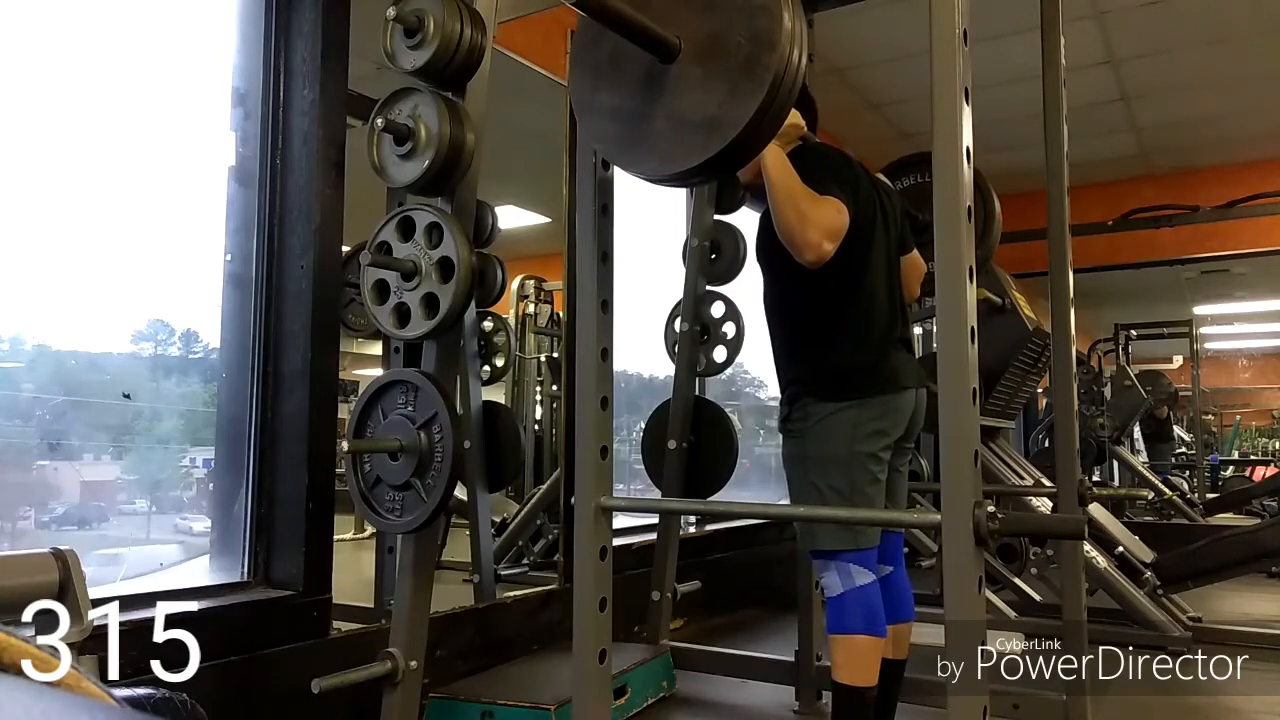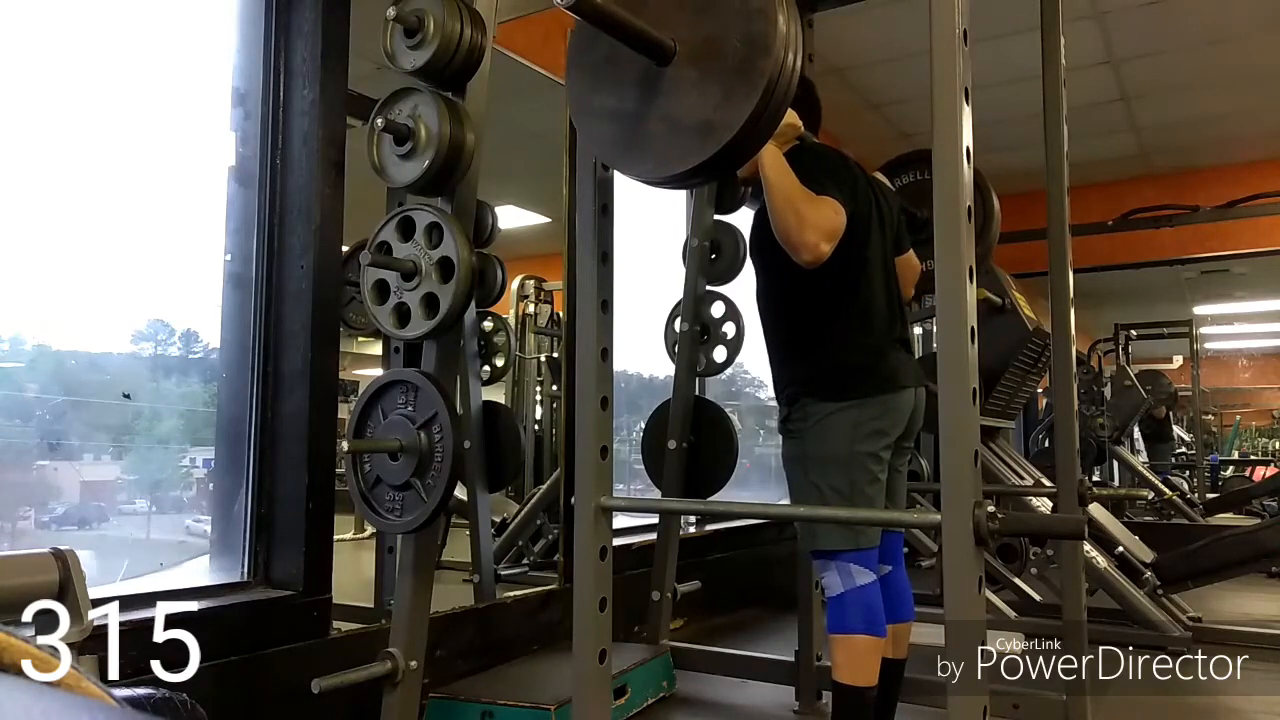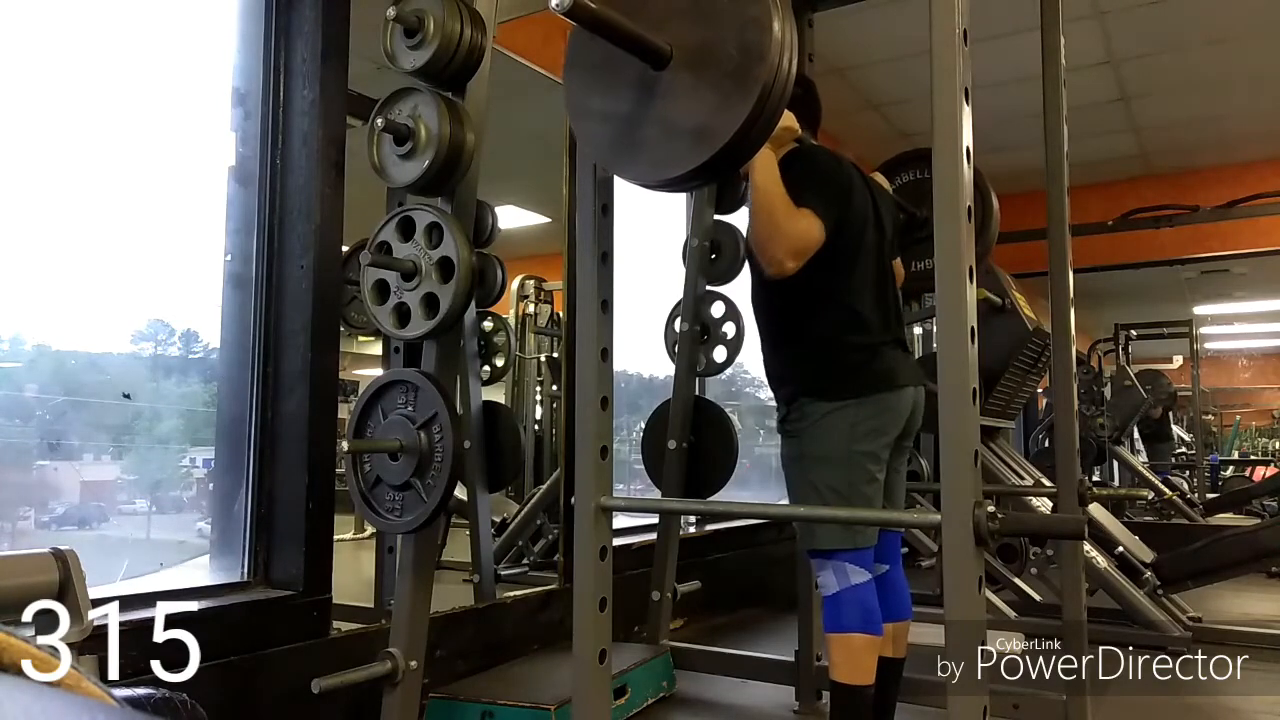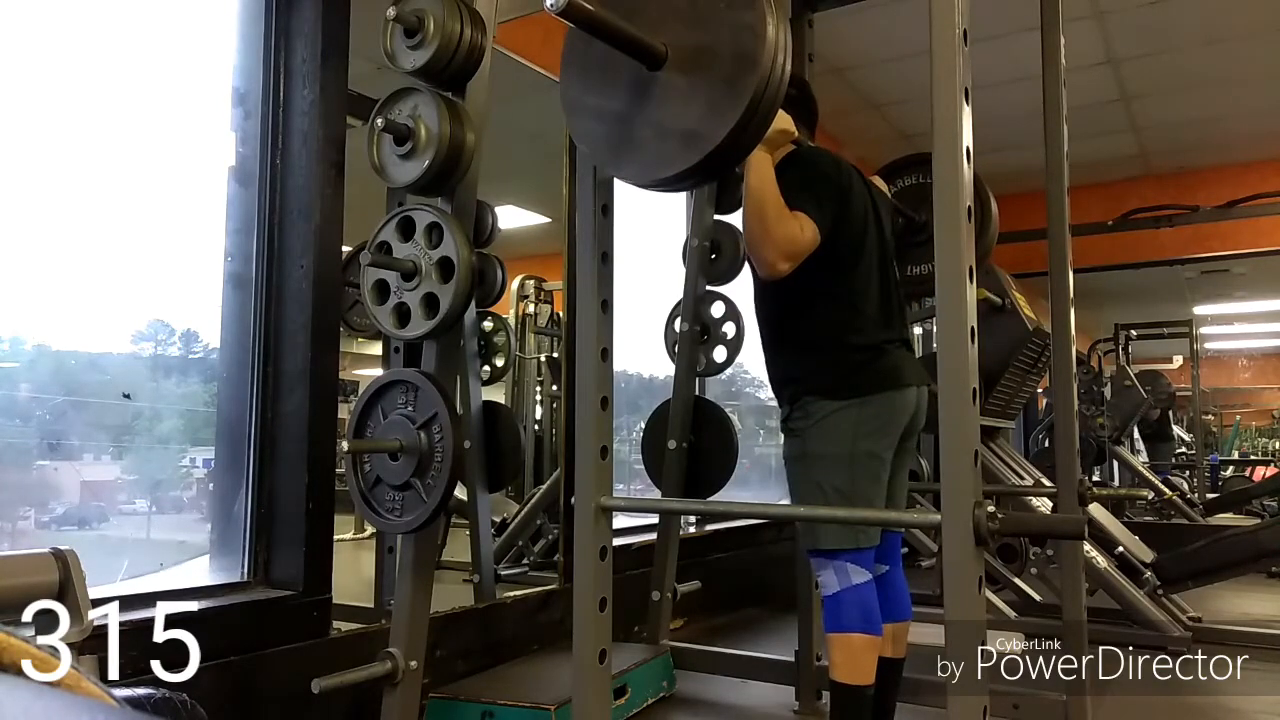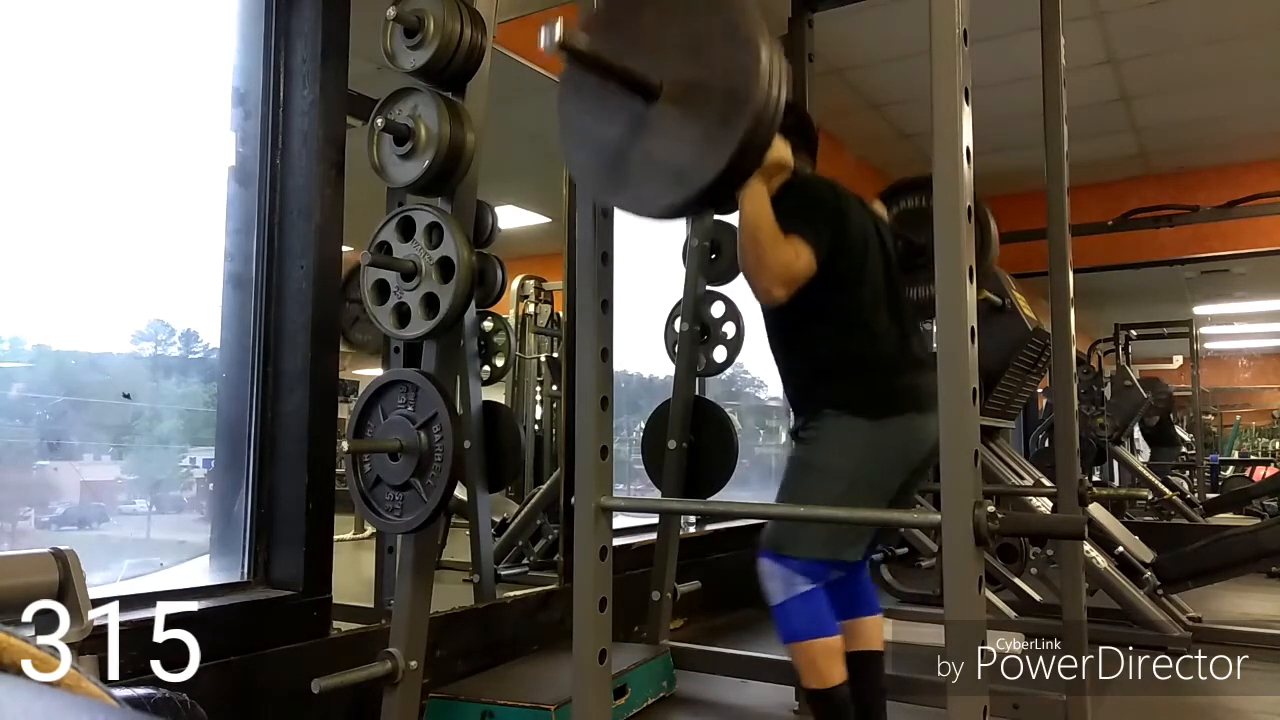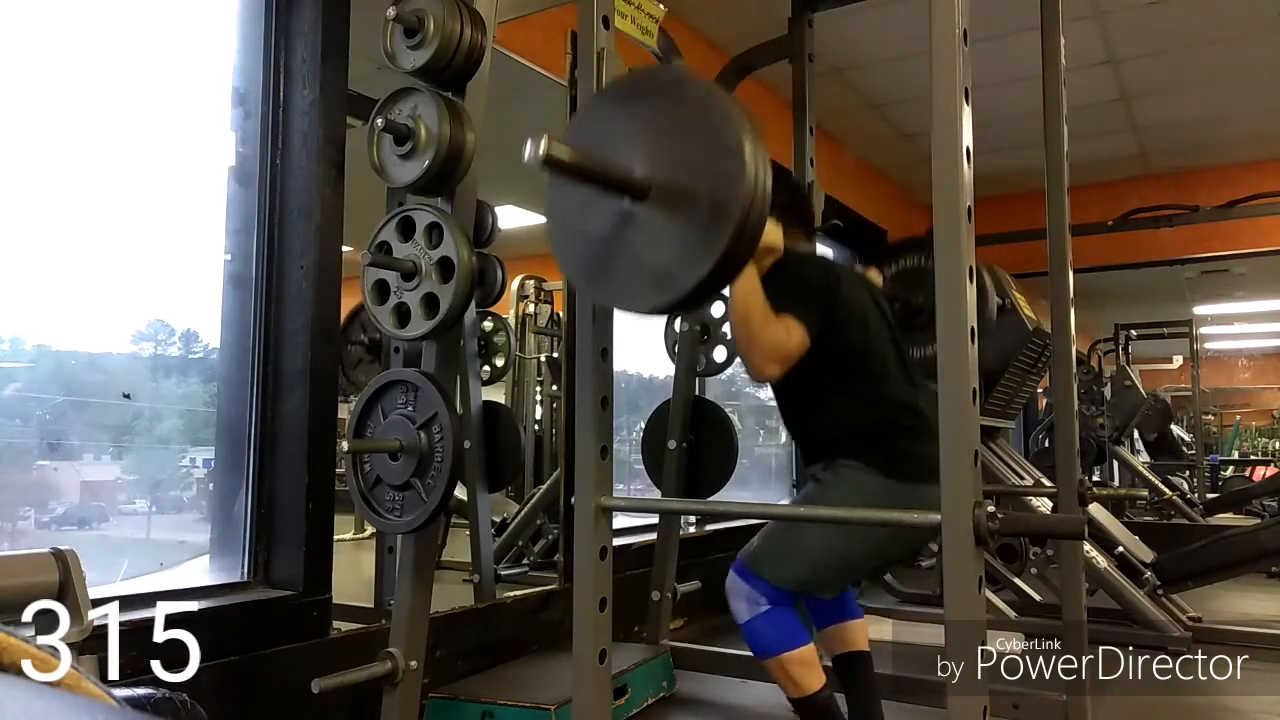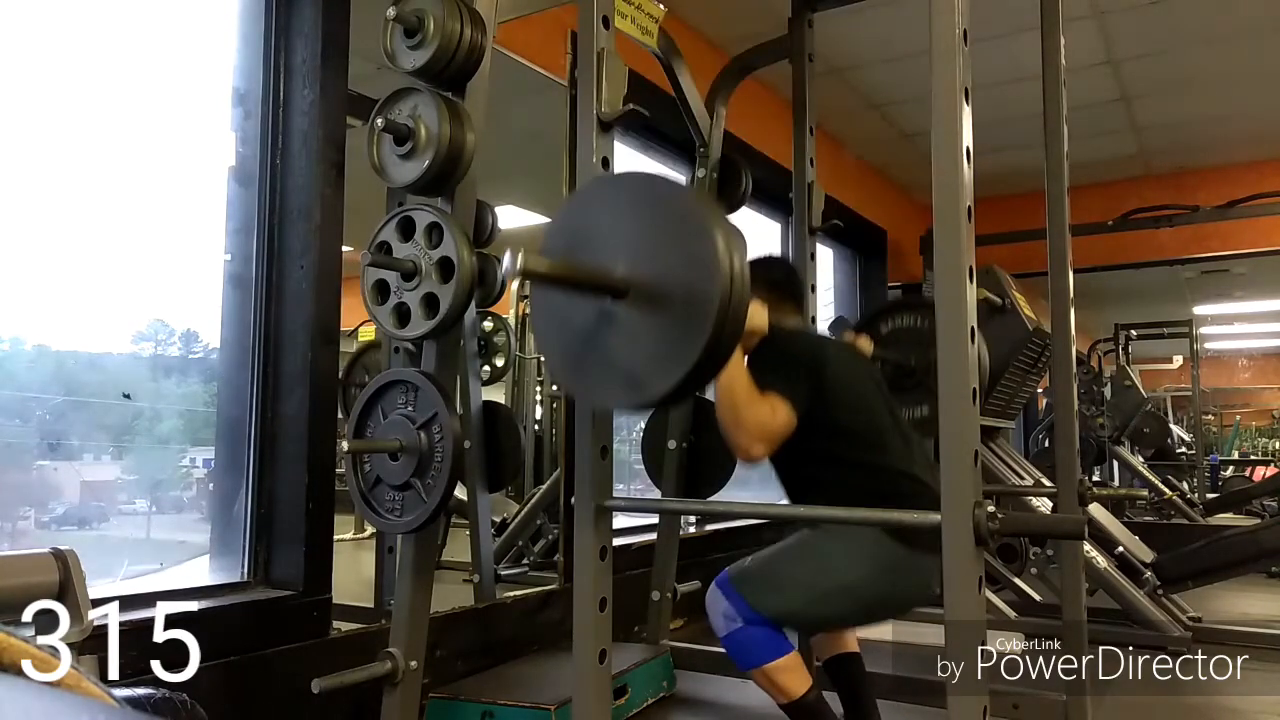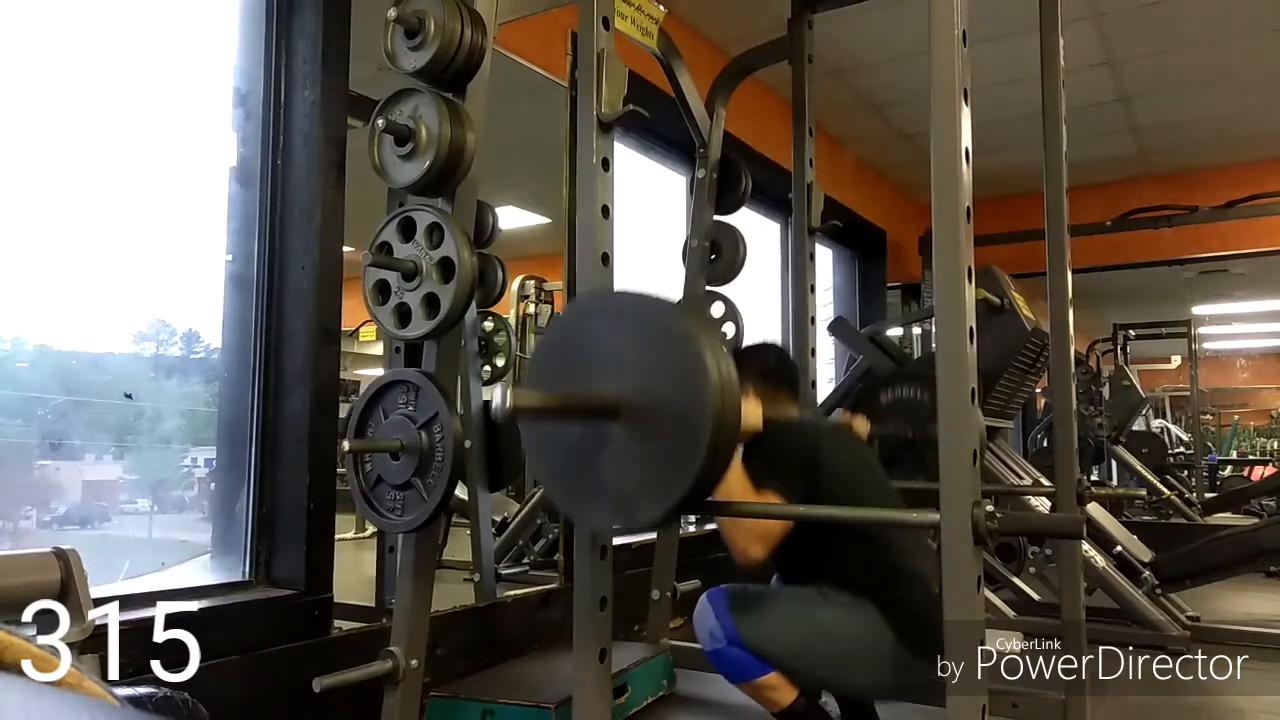
dt=0.4s
person 1, frame 1
left shoulder: (814, 164)
right shoulder: (864, 181)
left elbow: (814, 241)
right elbow: (912, 281)
left wrist: (769, 149)
left hip: (842, 395)
right hip: (892, 387)
left knee: (846, 566)
right knee: (881, 560)
person 1, frame 2
left shoulder: (810, 165)
right shoulder: (859, 179)
left elbow: (811, 240)
right elbow: (906, 279)
left wrist: (768, 149)
left hip: (841, 395)
right hip: (890, 387)
left knee: (846, 566)
right knee: (880, 561)
person 1, frame 3
left shoulder: (807, 168)
right shoulder: (851, 177)
left elbow: (780, 253)
right elbow: (890, 276)
left wrist: (761, 150)
left hip: (840, 395)
right hip: (887, 385)
left knee: (842, 564)
right knee: (877, 559)
person 1, frame 4
left shoulder: (805, 169)
right shoulder: (851, 180)
left elbow: (775, 253)
left wrist: (755, 149)
left hip: (845, 393)
right hip: (892, 384)
left knee: (842, 566)
right knee: (878, 562)
person 1, frame 5
left shoulder: (801, 195)
right shoulder: (845, 203)
left elbow: (774, 280)
left wrist: (752, 178)
left hip: (865, 413)
right hip: (910, 407)
left knee: (789, 568)
right knee: (838, 562)
person 1, frame 6
left shoulder: (794, 274)
right shoulder: (840, 277)
left elbow: (766, 359)
left wrist: (741, 256)
left hip: (886, 474)
right hip: (921, 472)
left knee: (754, 586)
right knee: (815, 572)
person 1, frame 7
left shoulder: (780, 349)
right shoulder: (836, 350)
left elbow: (753, 438)
left hip: (896, 541)
right hip: (928, 534)
left knee: (731, 602)
right knee: (805, 582)
person 1, frame 8
left shoulder: (775, 441)
right shoulder: (835, 435)
left elbow: (751, 542)
left hip: (901, 638)
right hip: (924, 623)
left knee: (718, 617)
right knee: (790, 593)
